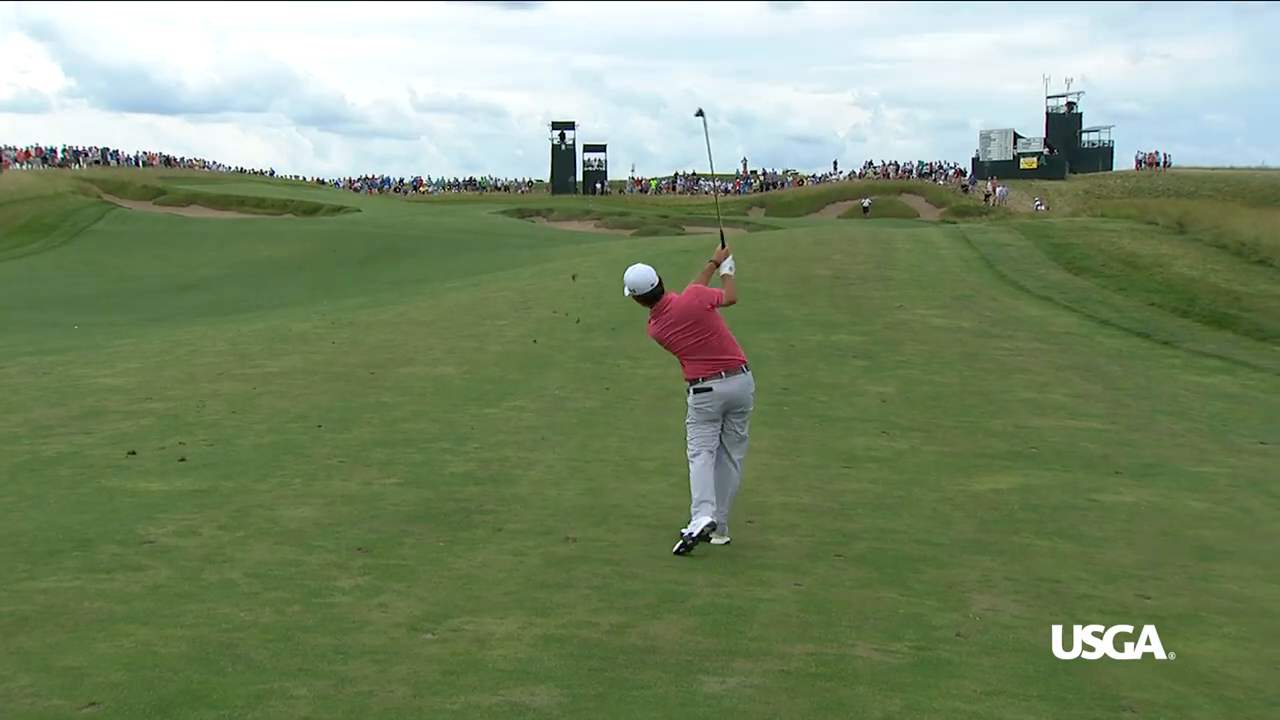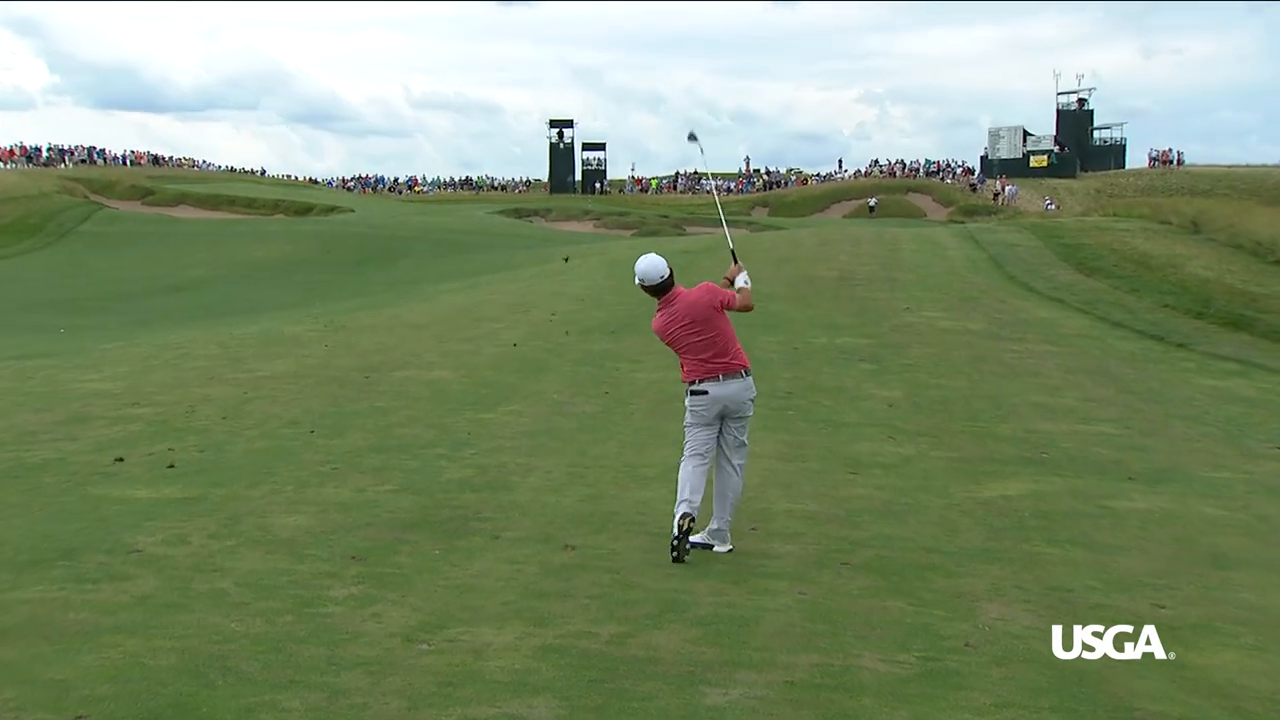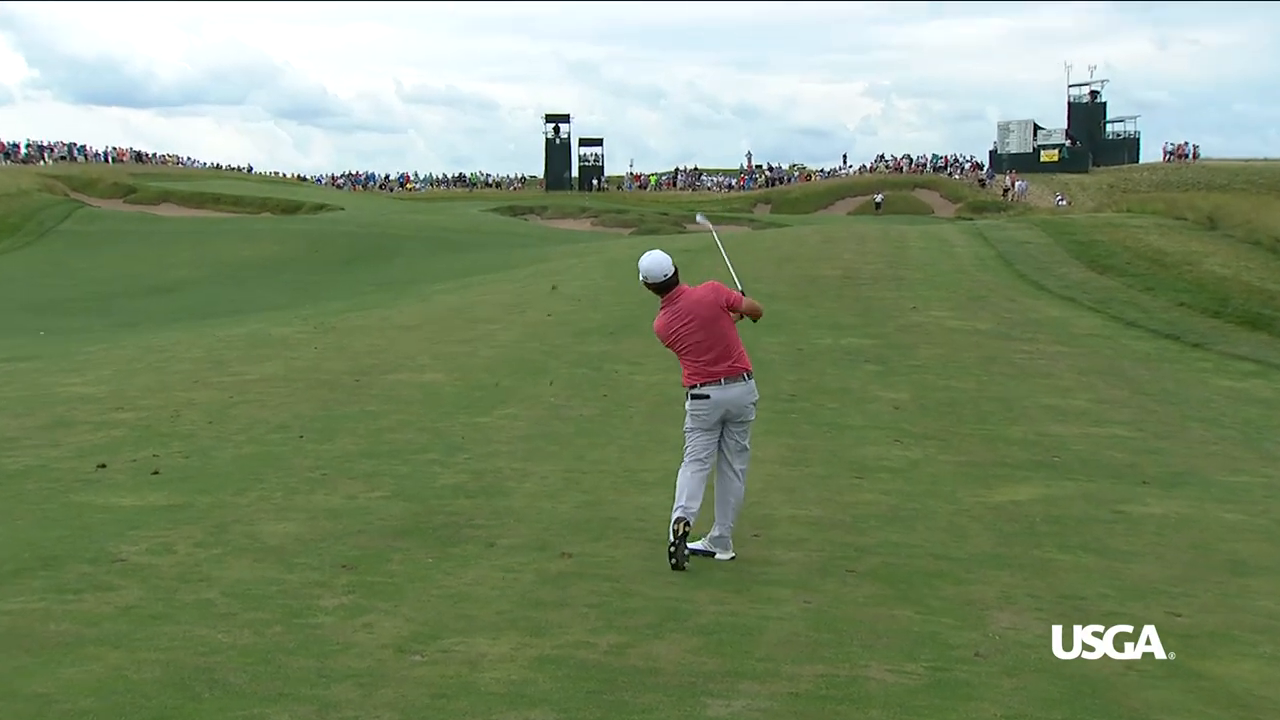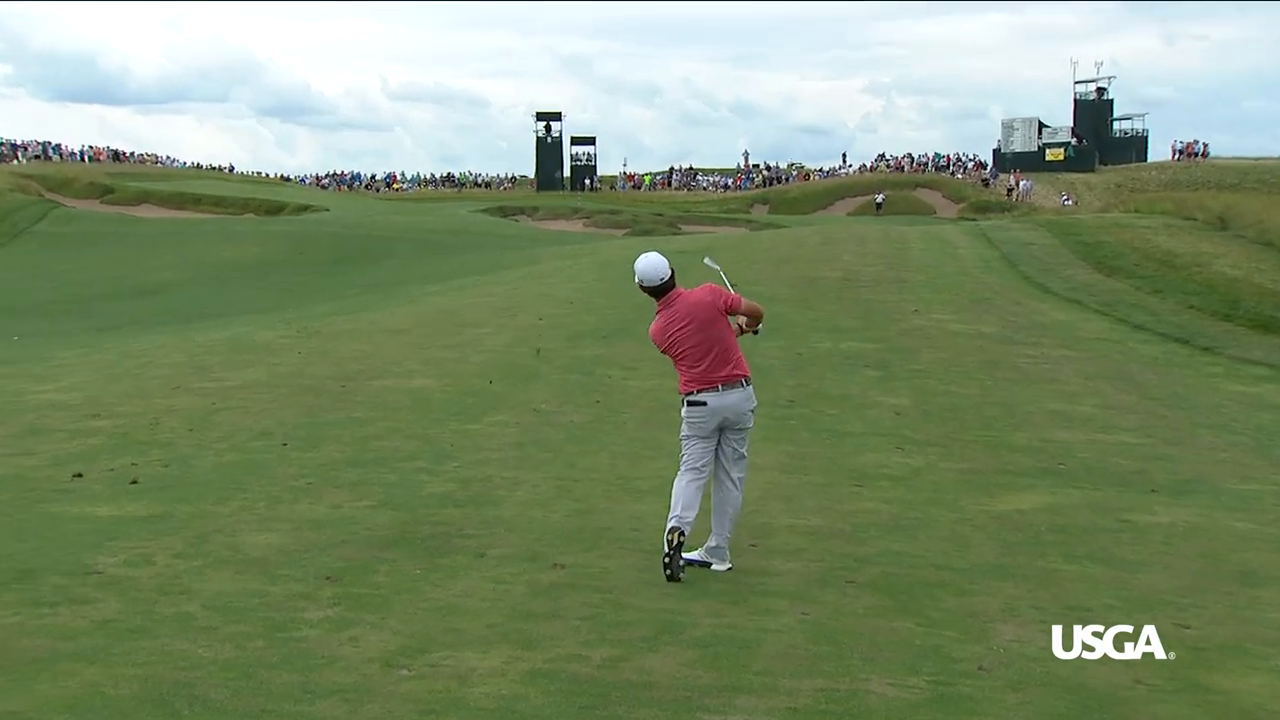
dt=0.2s
person 1, frame 1
left shoulder: (655, 329)
right shoulder: (694, 297)
right elbow: (730, 297)
left wrist: (713, 263)
right wrist: (724, 267)
left hip: (706, 391)
right hip: (740, 380)
left knee: (701, 453)
right knee: (731, 455)
left ankle: (703, 517)
right ankle: (717, 525)
person 1, frame 2
left shoulder: (659, 324)
right shoulder: (705, 293)
right elbow: (746, 304)
left wrist: (728, 280)
right wrist: (740, 281)
left hip: (703, 393)
right hip: (740, 385)
left knee: (695, 457)
right knee: (732, 462)
left ankle: (685, 513)
right ankle: (719, 534)
person 1, frame 3
left shoulder: (662, 325)
right shoulder: (711, 292)
right elbow: (756, 310)
left wrist: (730, 316)
right wrist: (740, 309)
left hip: (704, 397)
right hip: (741, 389)
left knee: (696, 462)
right knee: (732, 468)
left ankle: (681, 518)
right ankle: (720, 541)
person 1, frame 4
left shoulder: (657, 330)
right shoulder: (708, 294)
right elbow: (756, 312)
left wrist: (731, 330)
right wrist: (746, 324)
left hip: (700, 404)
right hip: (739, 396)
left knee: (692, 471)
right knee: (730, 476)
left ankle: (676, 528)
right ankle: (717, 551)
